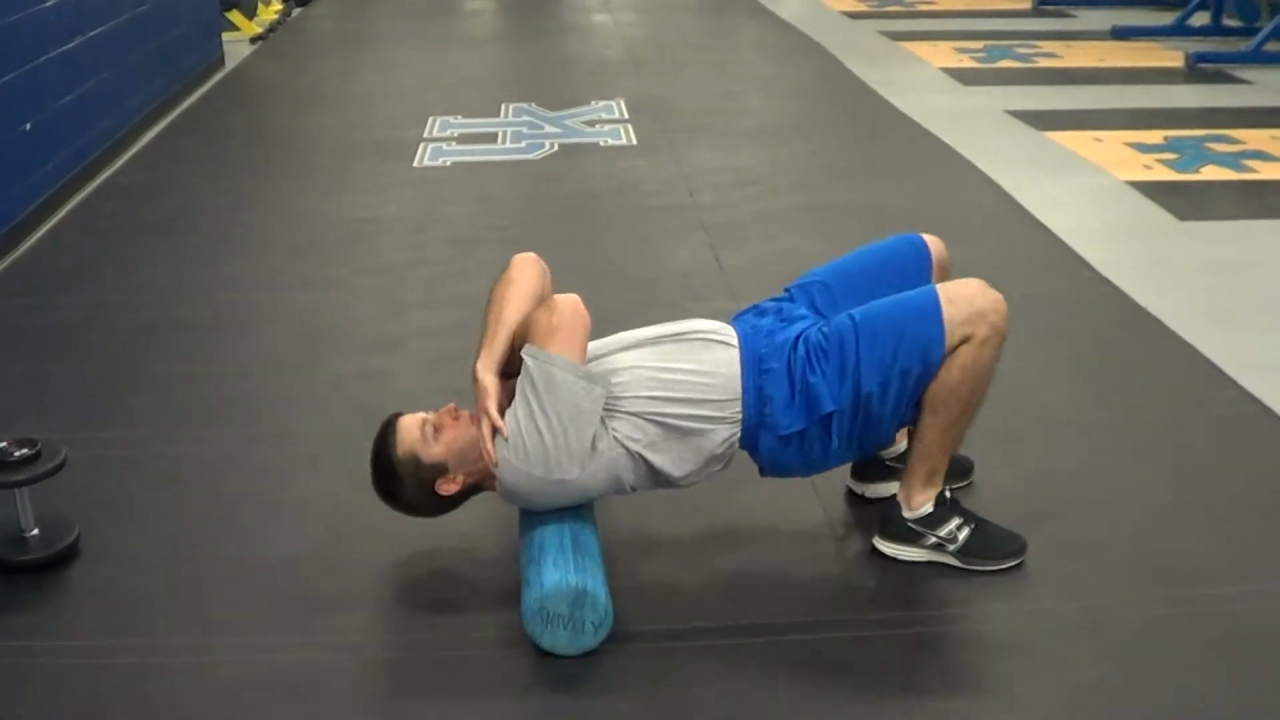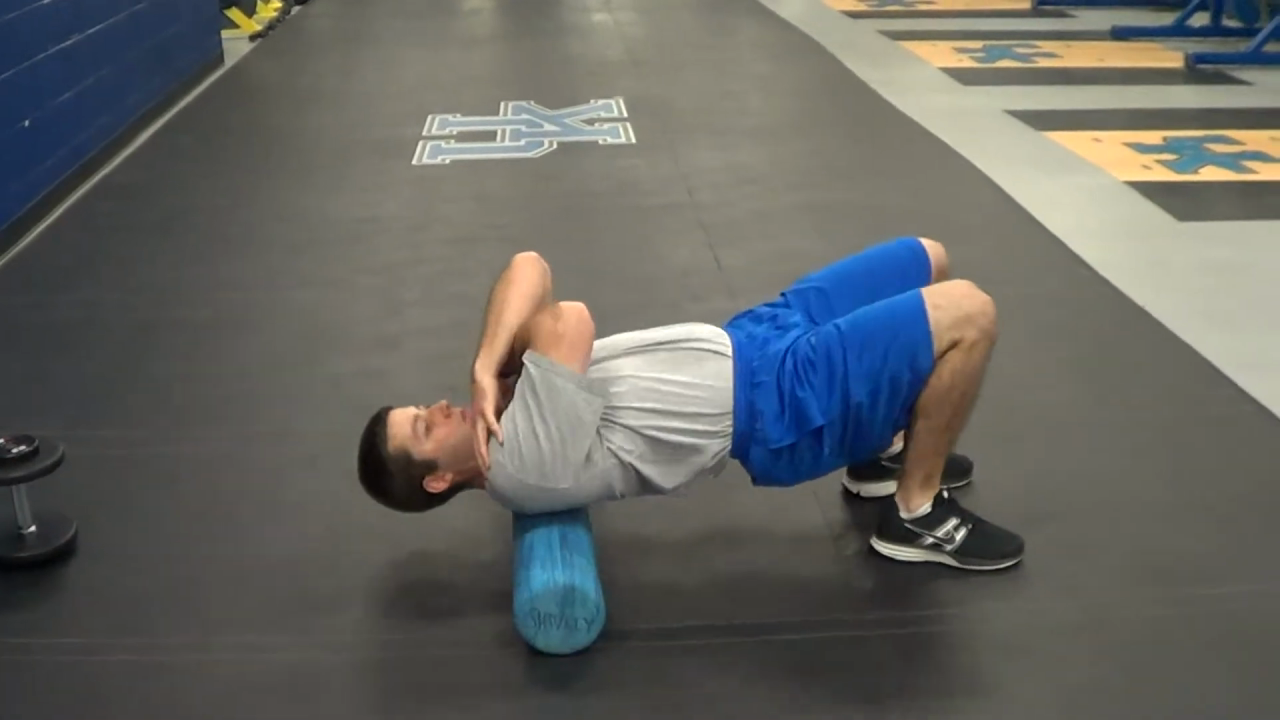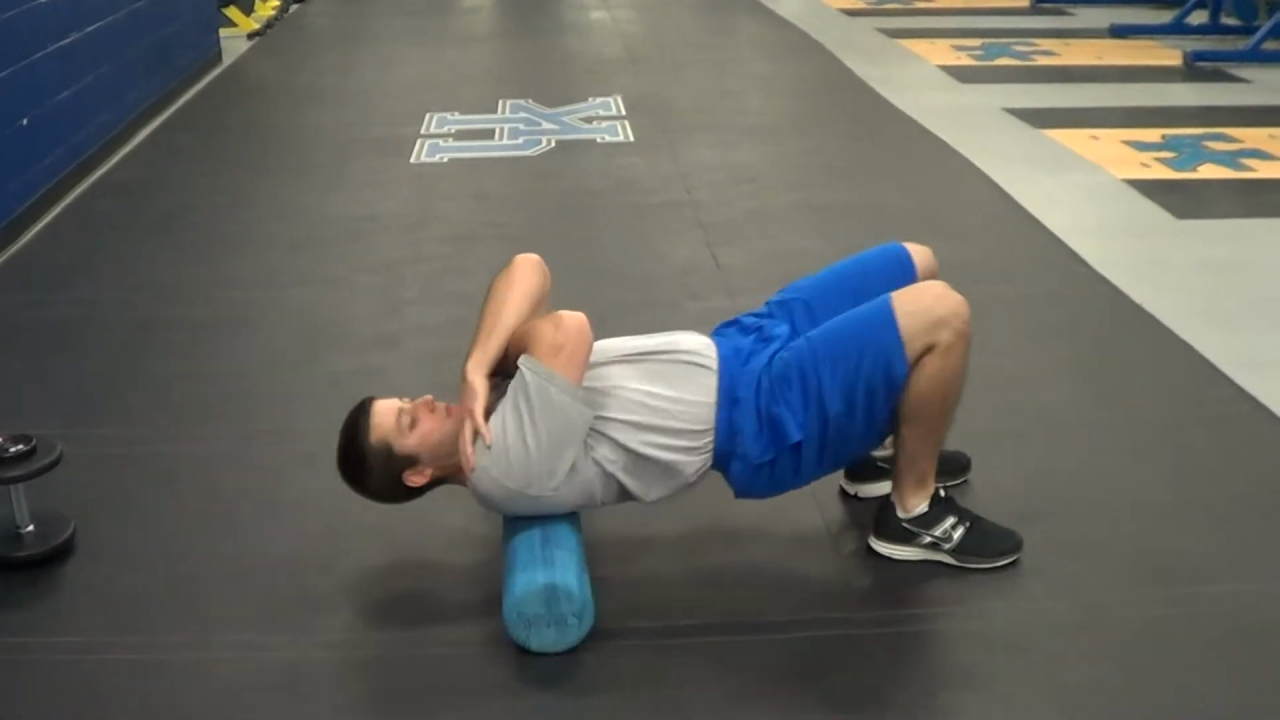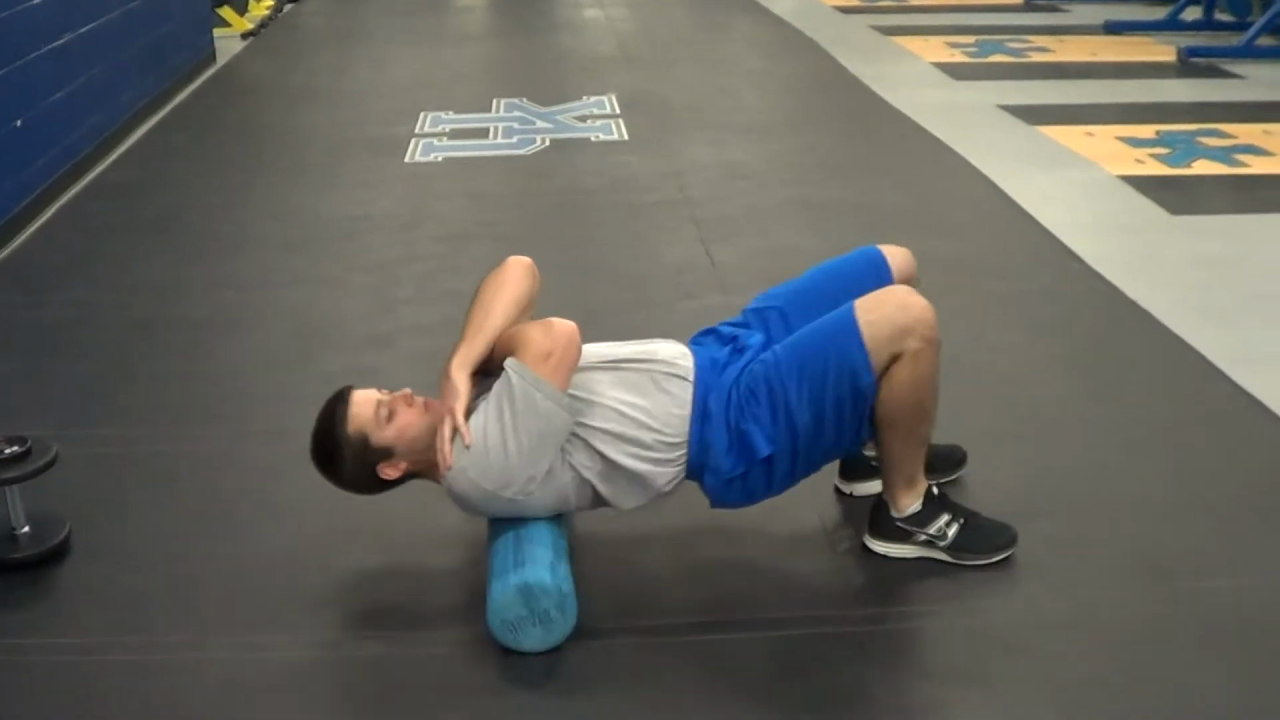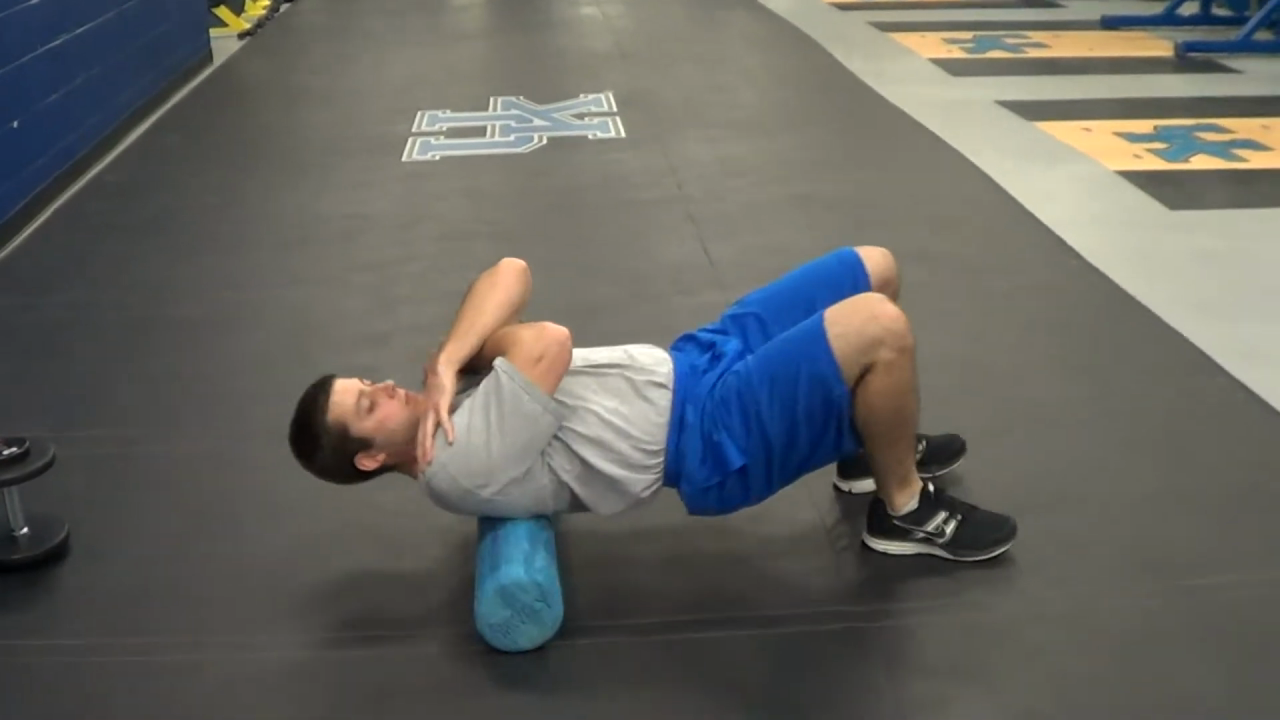
dt=0.1s
person 1, frame 1
left shoulder: (512, 411)
right shoulder: (535, 468)
left elbow: (527, 266)
right elbow: (565, 312)
left wrist: (490, 363)
right wrist: (505, 358)
right hip: (780, 395)
left knee: (929, 255)
right knee: (980, 309)
left ankle: (886, 453)
right ankle: (917, 513)
person 1, frame 2
left shoulder: (508, 408)
right shoulder: (525, 470)
left elbow: (529, 265)
right elbow: (572, 323)
left wrist: (487, 364)
right wrist: (513, 346)
right hip: (769, 407)
left knee: (929, 262)
right knee: (966, 312)
left ankle: (881, 455)
right ankle: (918, 515)
person 1, frame 3
left shoulder: (492, 407)
right shoulder: (510, 474)
left elbow: (526, 267)
right elbow: (570, 332)
left wrist: (479, 365)
right wrist: (501, 350)
left hip: (734, 352)
right hip: (754, 417)
left knee: (917, 265)
right knee: (941, 313)
left ankle: (876, 455)
right ankle: (914, 515)
person 1, frame 4
left shoulder: (468, 409)
right shoulder: (483, 472)
left elbow: (519, 269)
right elbow: (559, 342)
left wrist: (464, 362)
right wrist: (492, 346)
left hip: (707, 361)
right hip: (726, 432)
left knee: (893, 268)
right knee: (906, 320)
left ankle: (871, 454)
right ankle: (908, 513)
person 1, frame 5
left shoulder: (450, 406)
right shoulder: (463, 470)
left elbow: (512, 270)
right elbow: (548, 345)
left wrist: (450, 359)
right wrist: (478, 347)
left hip: (688, 365)
right hip: (708, 436)
left knee: (875, 270)
right knee: (878, 325)
left ankle: (869, 450)
right ankle: (904, 511)
